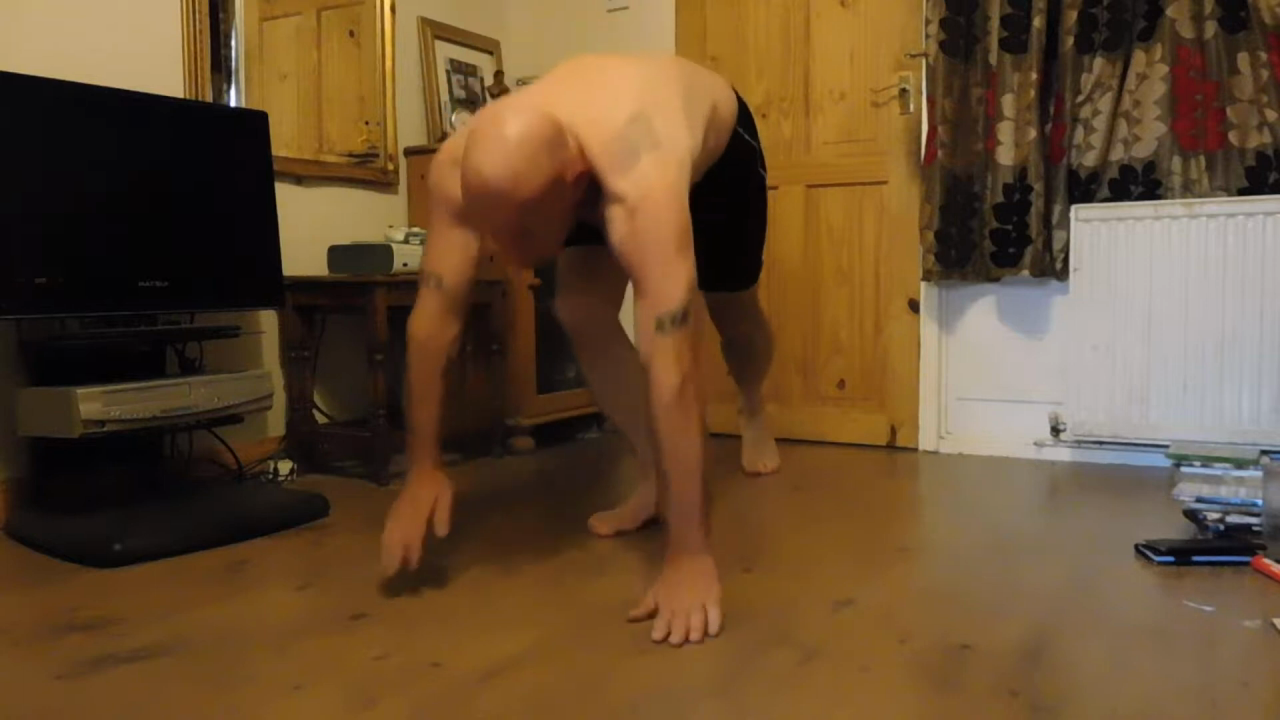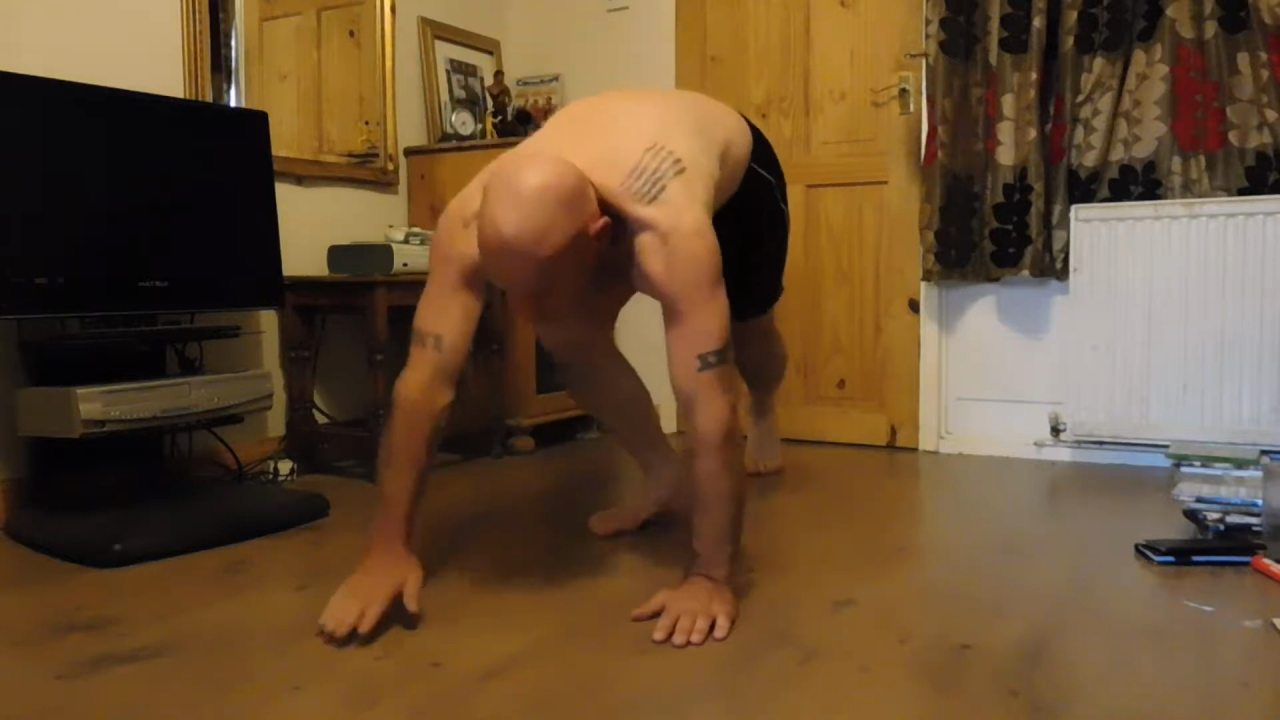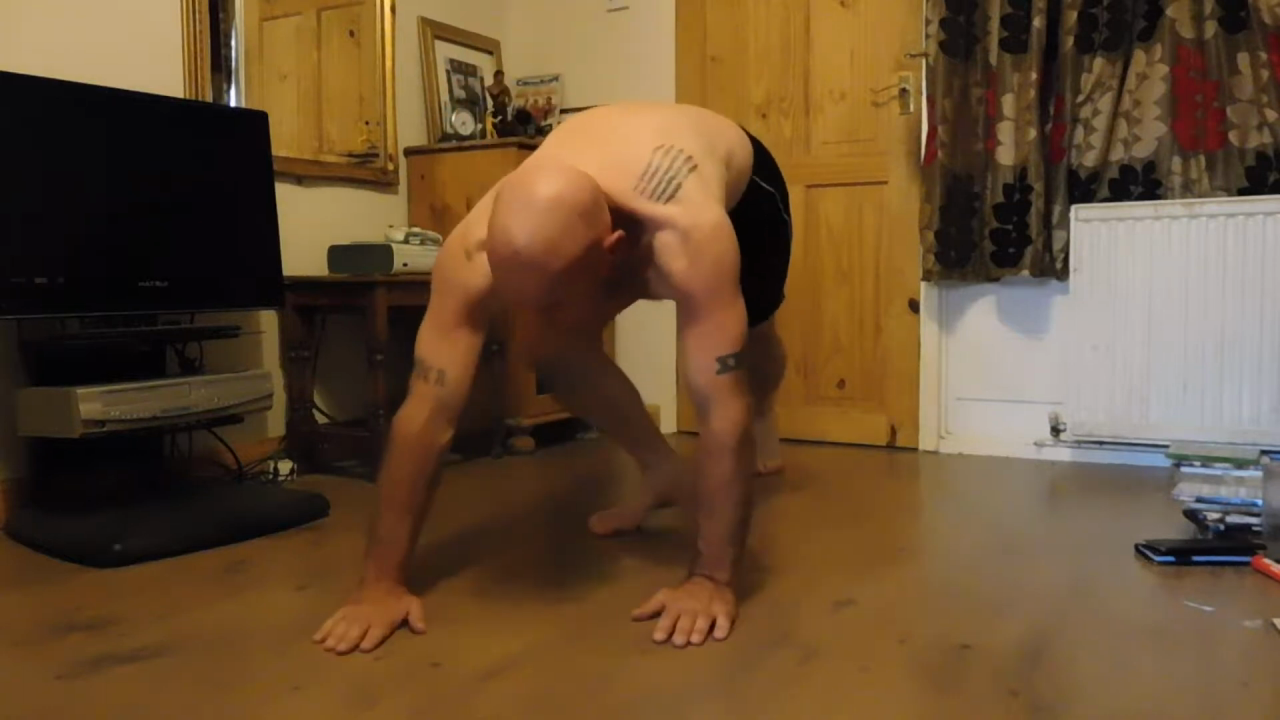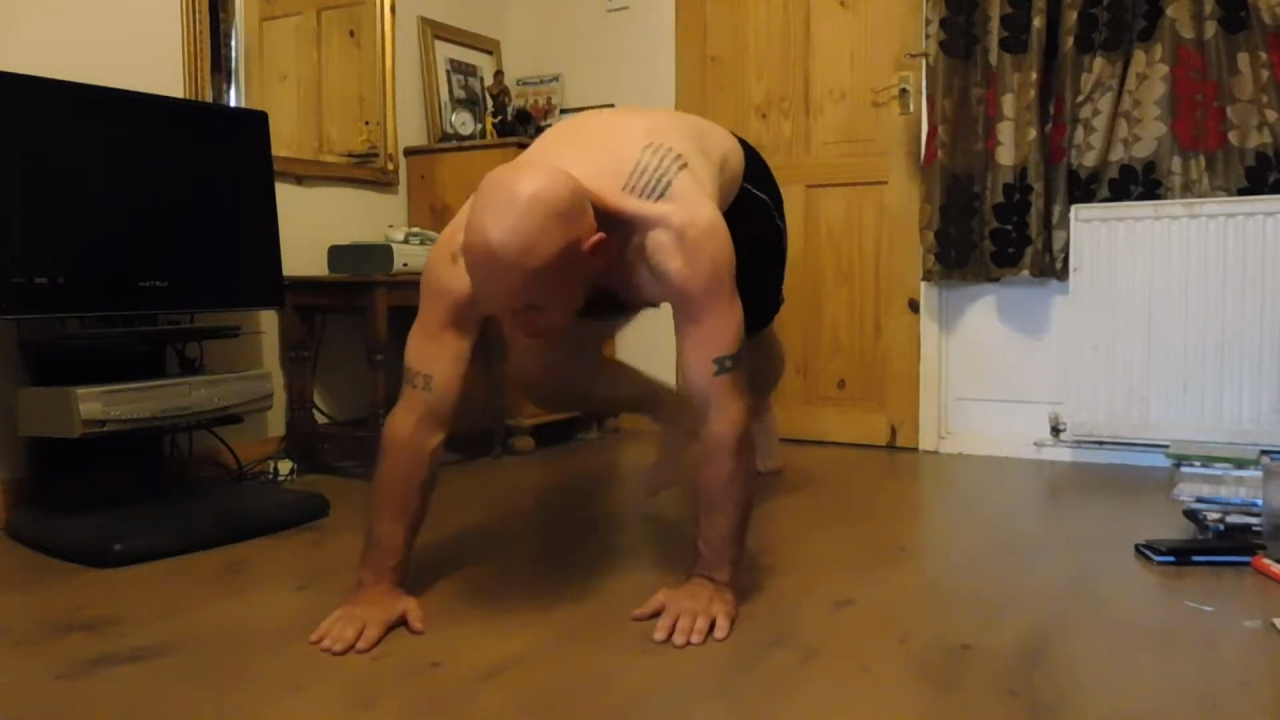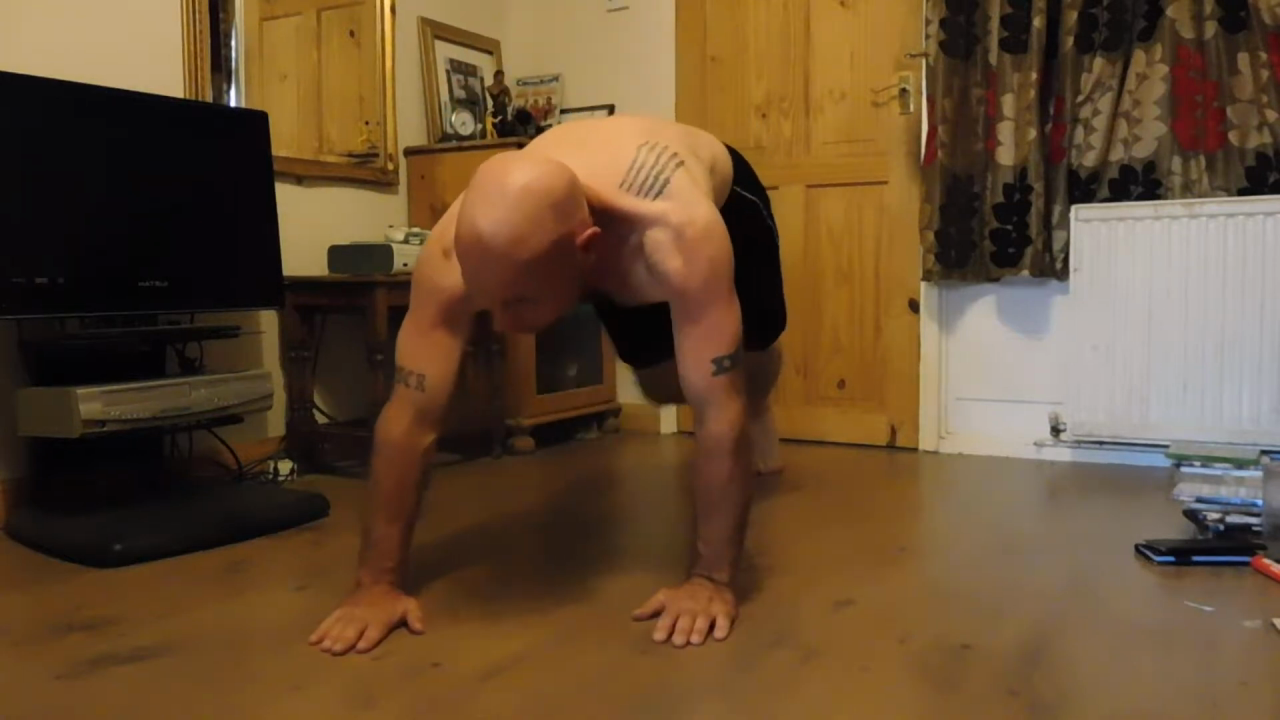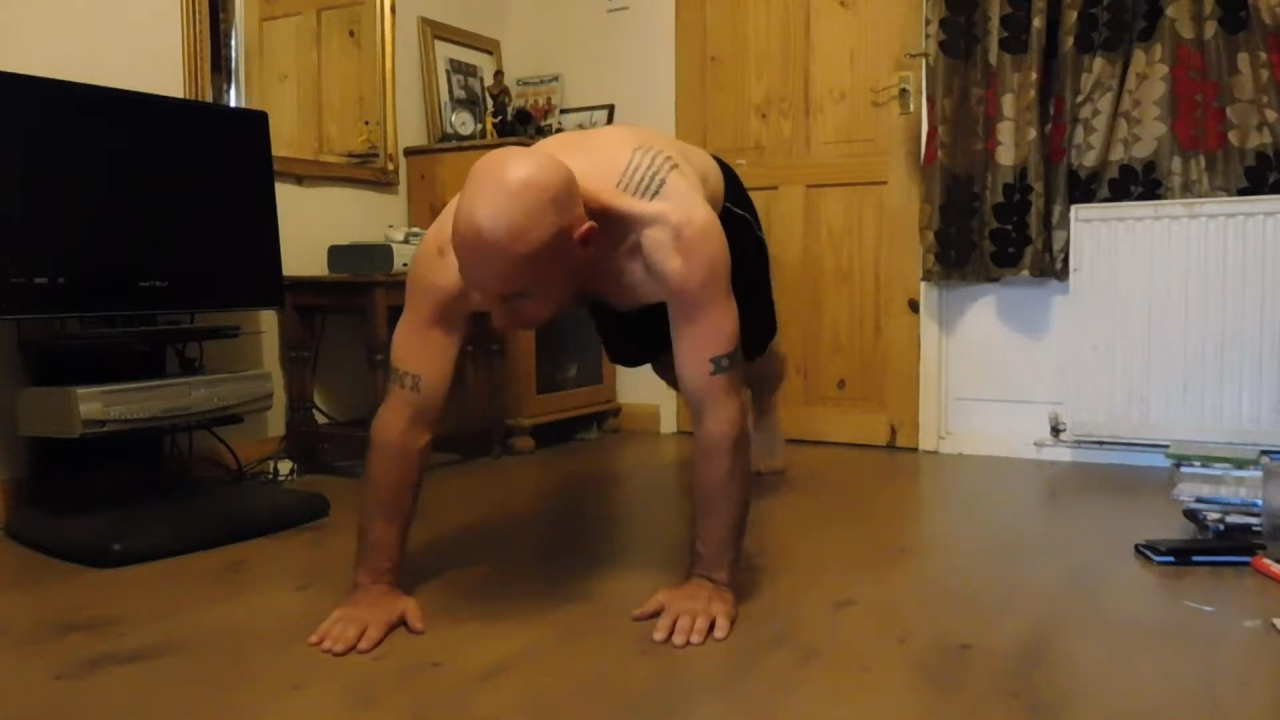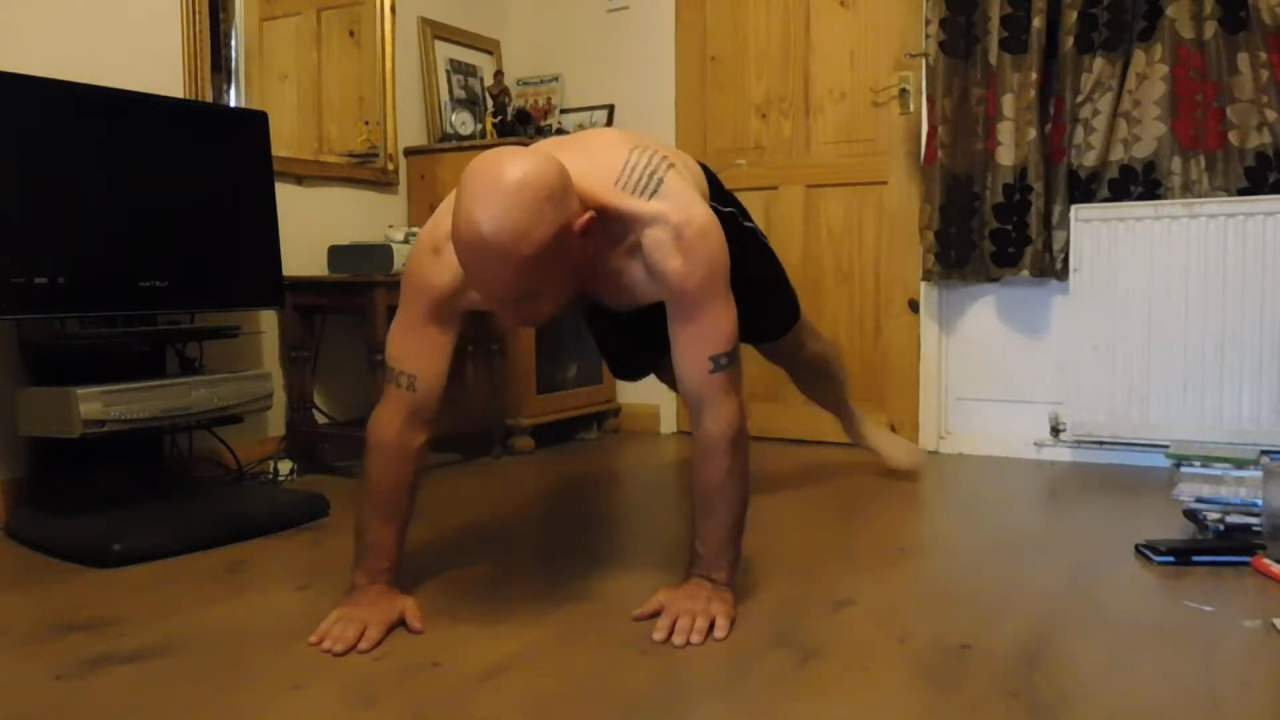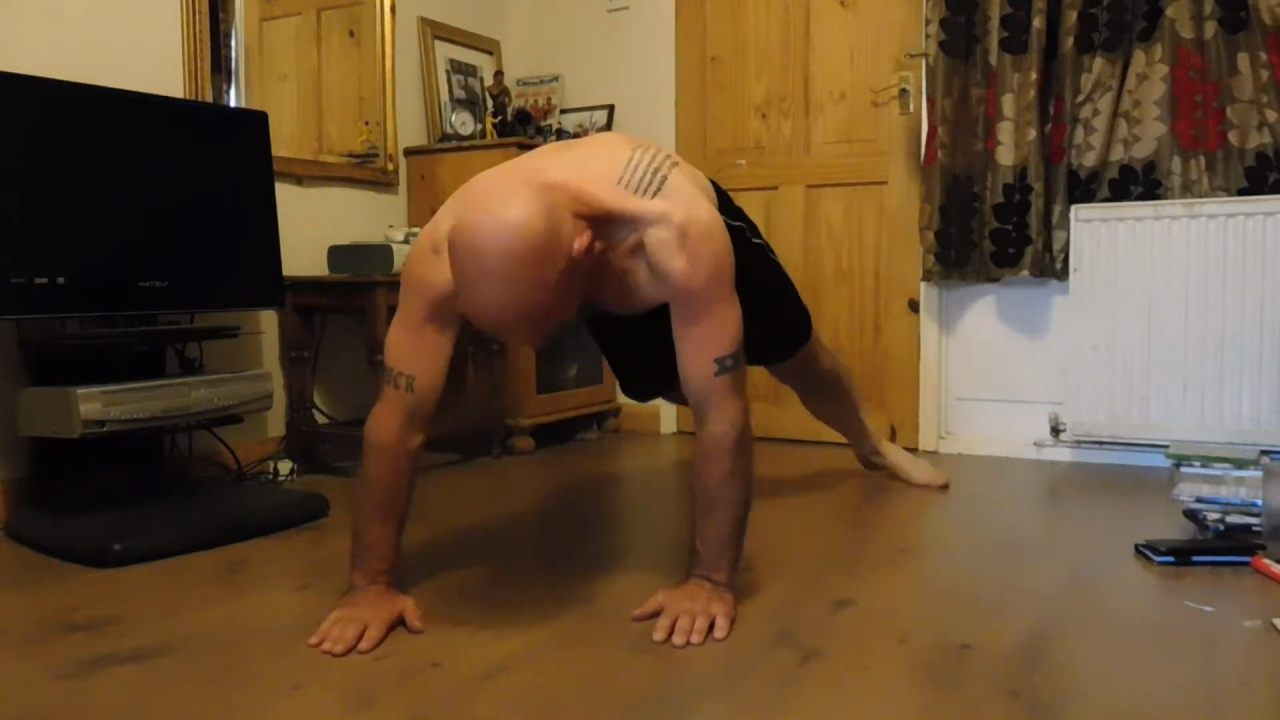
dt=0.3s
person 1, frame 1
left shoulder: (638, 190)
right shoulder: (462, 166)
left elbow: (674, 371)
right elbow: (433, 317)
left wrist: (692, 557)
right wrist: (423, 471)
left hip: (717, 137)
left knee: (732, 307)
right knee: (580, 315)
left ankle: (756, 417)
right ankle: (662, 480)
person 1, frame 2
left shoulder: (666, 233)
right shoulder: (473, 223)
left elbow: (708, 409)
right elbow: (424, 385)
left wrist: (710, 578)
right wrist: (386, 547)
left hip: (735, 166)
right hip: (618, 151)
left knee: (746, 329)
right knee: (567, 339)
left ankle: (764, 415)
right ankle: (665, 477)
person 1, frame 3
left shoulder: (687, 235)
right shoulder: (477, 250)
left elbow: (722, 412)
right elbow: (425, 415)
left wrist: (711, 578)
right wrist: (381, 580)
left hip: (739, 183)
right hip: (613, 174)
left knee: (750, 335)
right knee: (556, 352)
left ankle: (764, 419)
right ankle: (660, 472)
person 1, frame 4
left shoulder: (681, 234)
right shoulder: (466, 253)
left elbow: (722, 414)
right elbow: (417, 419)
left wrist: (712, 579)
right wrist: (378, 581)
left hip: (732, 187)
left knee: (750, 340)
right knee: (541, 374)
left ankle: (761, 416)
right ankle: (668, 414)
person 1, frame 5
left shoulder: (680, 232)
right shoulder: (456, 249)
left elbow: (719, 413)
right elbow: (409, 417)
left wrist: (711, 579)
right wrist: (377, 581)
left hip: (722, 194)
left knee: (753, 348)
right knee: (663, 385)
left ankle: (760, 413)
person 1, frame 6
left shoulder: (676, 234)
right shoulder: (452, 249)
left elbow: (715, 413)
right elbow: (405, 418)
left wrist: (711, 578)
right wrist: (374, 581)
left hip: (715, 205)
left knee: (750, 357)
right knee: (673, 369)
left ankle: (765, 414)
person 1, frame 7
left shoulder: (675, 230)
right shoulder: (445, 251)
left elbow: (716, 410)
right elbow: (401, 417)
left wrist: (711, 579)
right wrist: (373, 581)
left hip: (701, 208)
left knee: (788, 343)
right knee: (673, 371)
left ankle: (859, 426)
person 1, frame 8
left shoulder: (681, 233)
right shoulder: (446, 252)
left elbow: (721, 412)
right elbow: (397, 416)
left wrist: (711, 579)
right wrist: (371, 581)
left hip: (710, 229)
left knee: (799, 361)
right knee: (674, 389)
left ankle: (871, 446)
